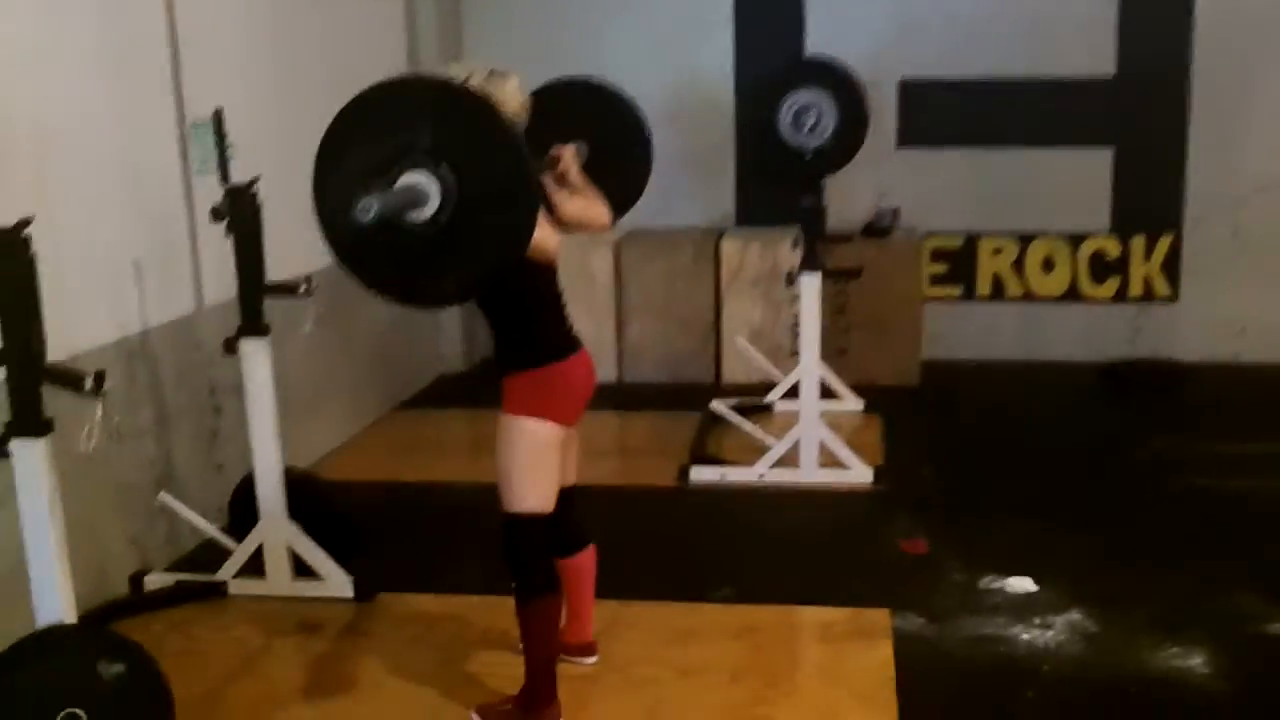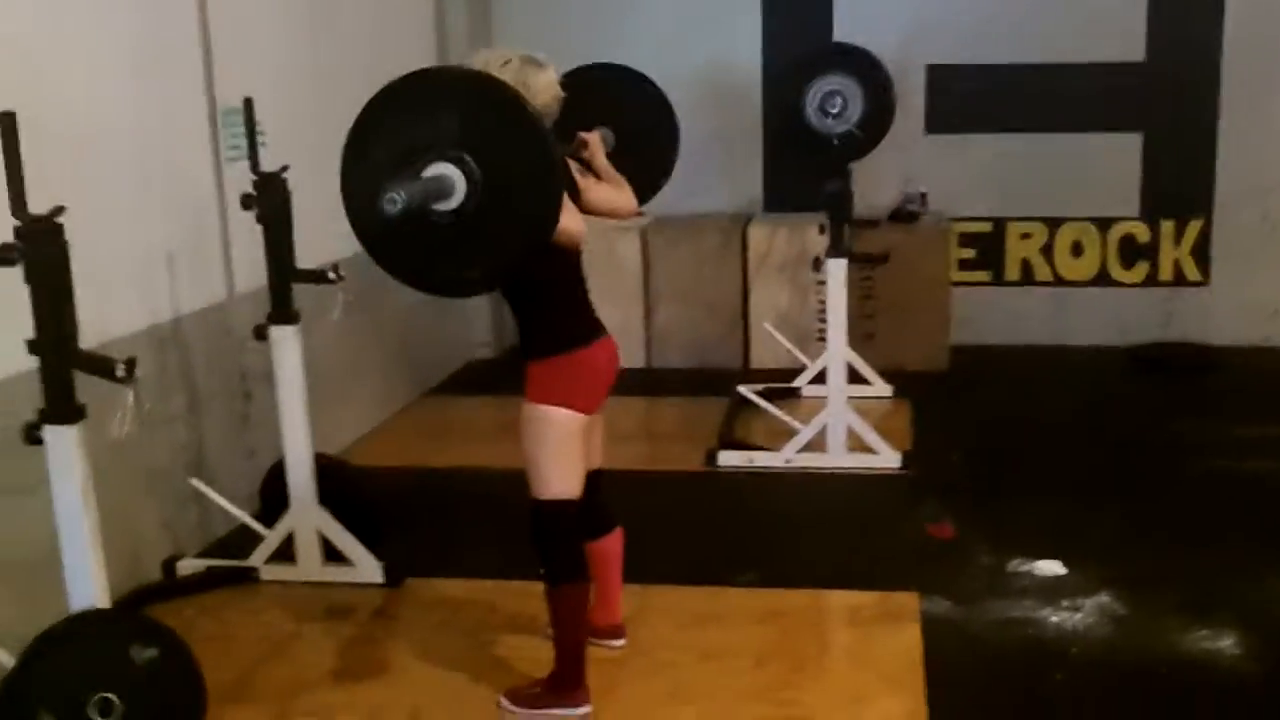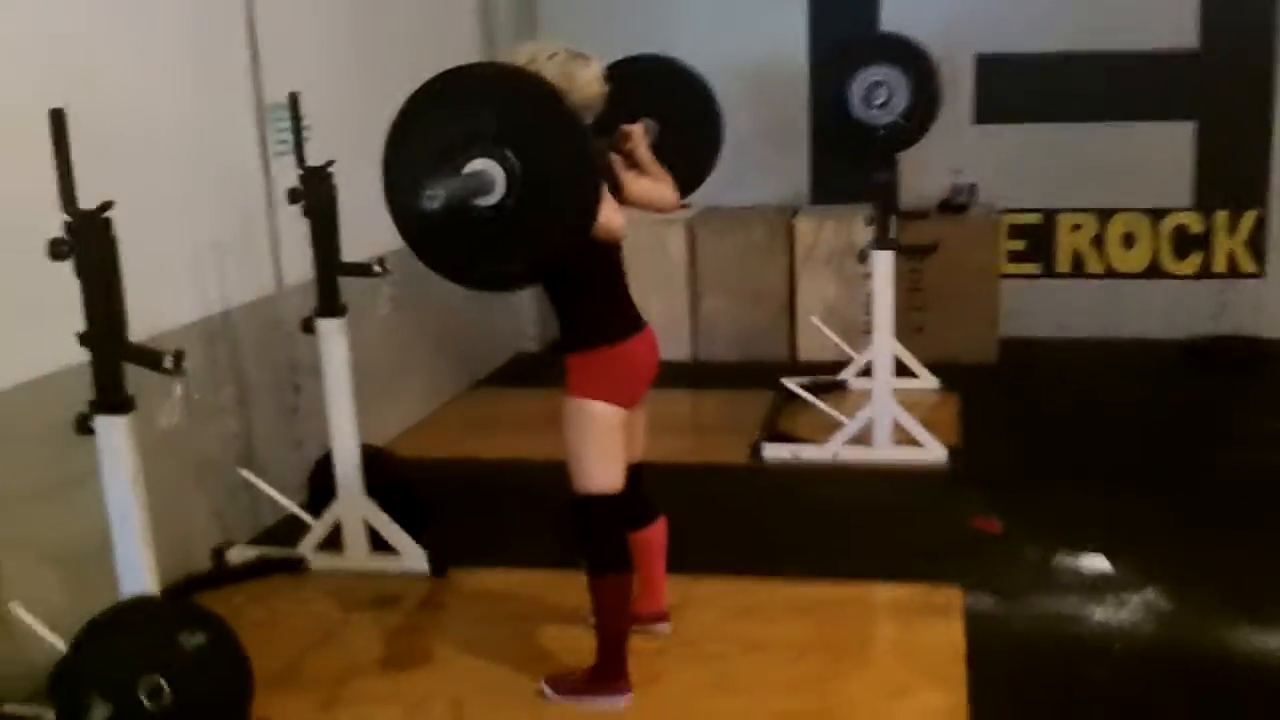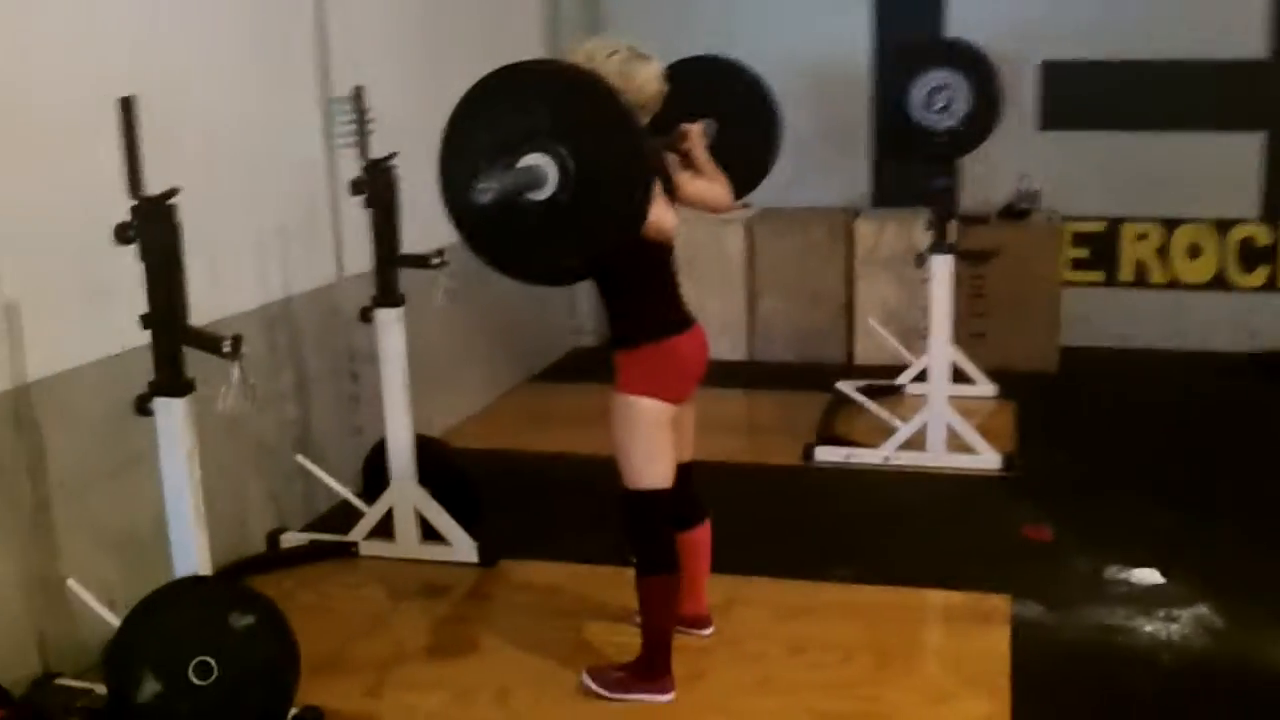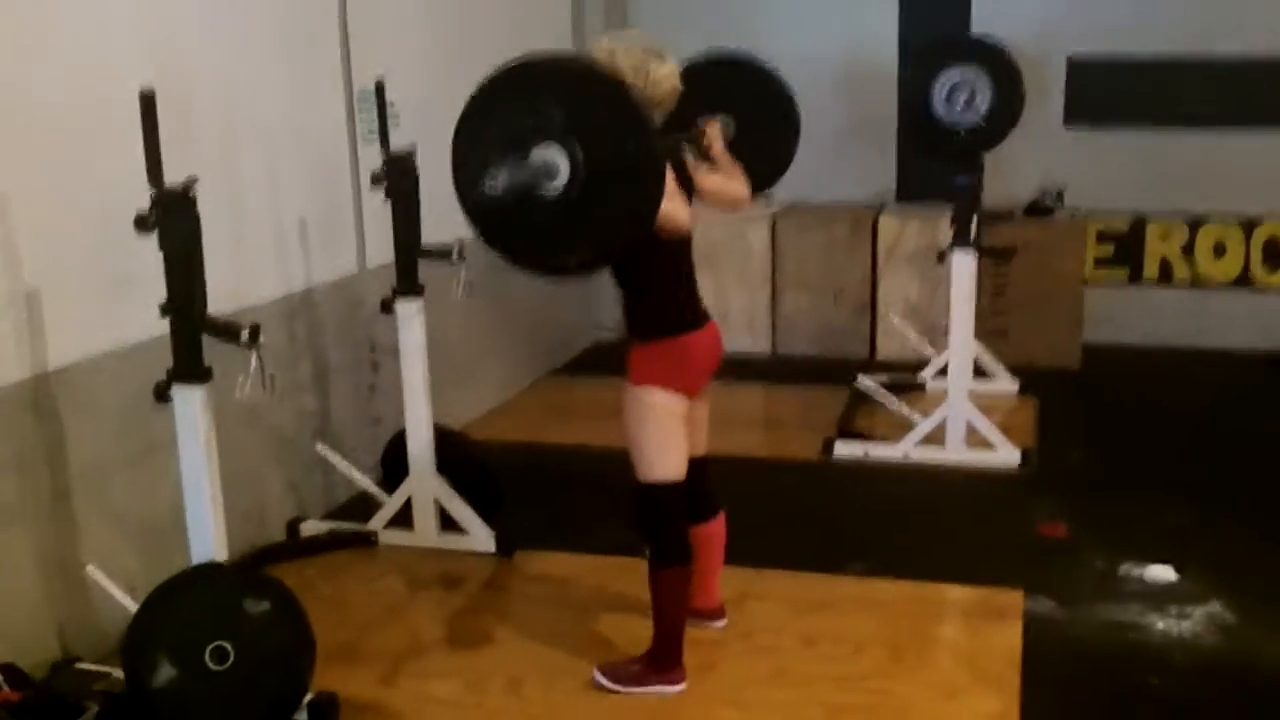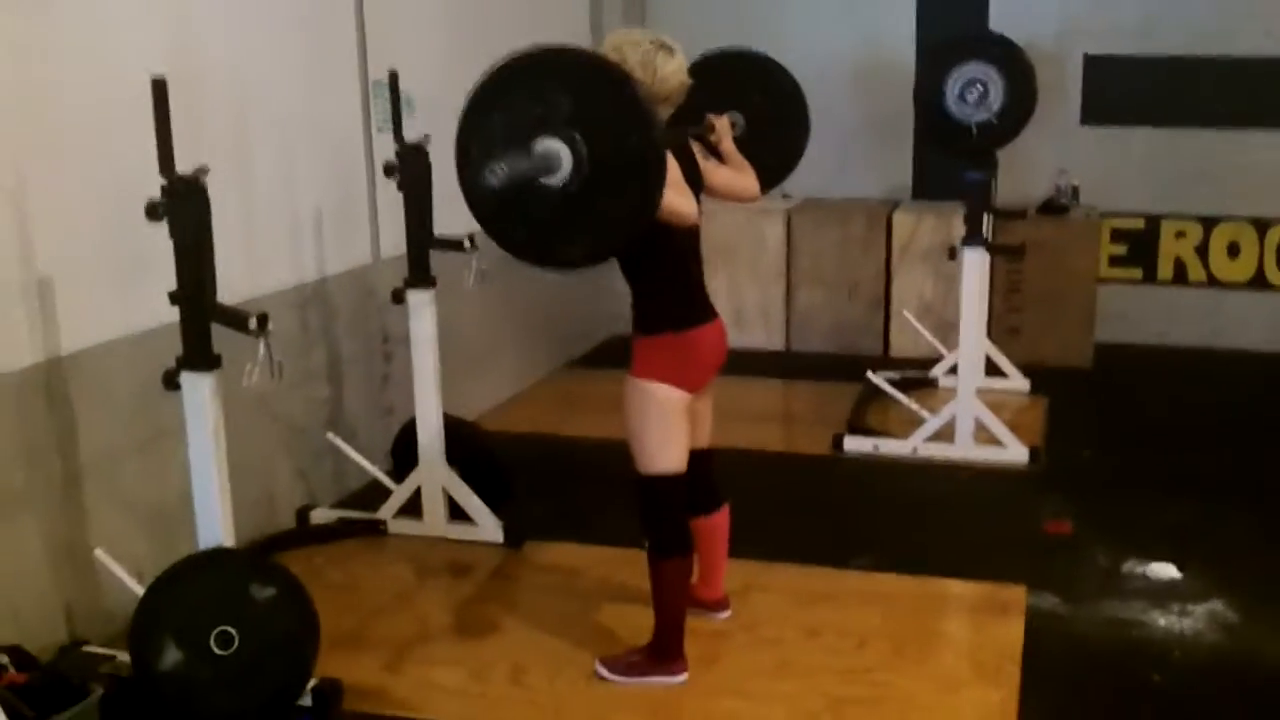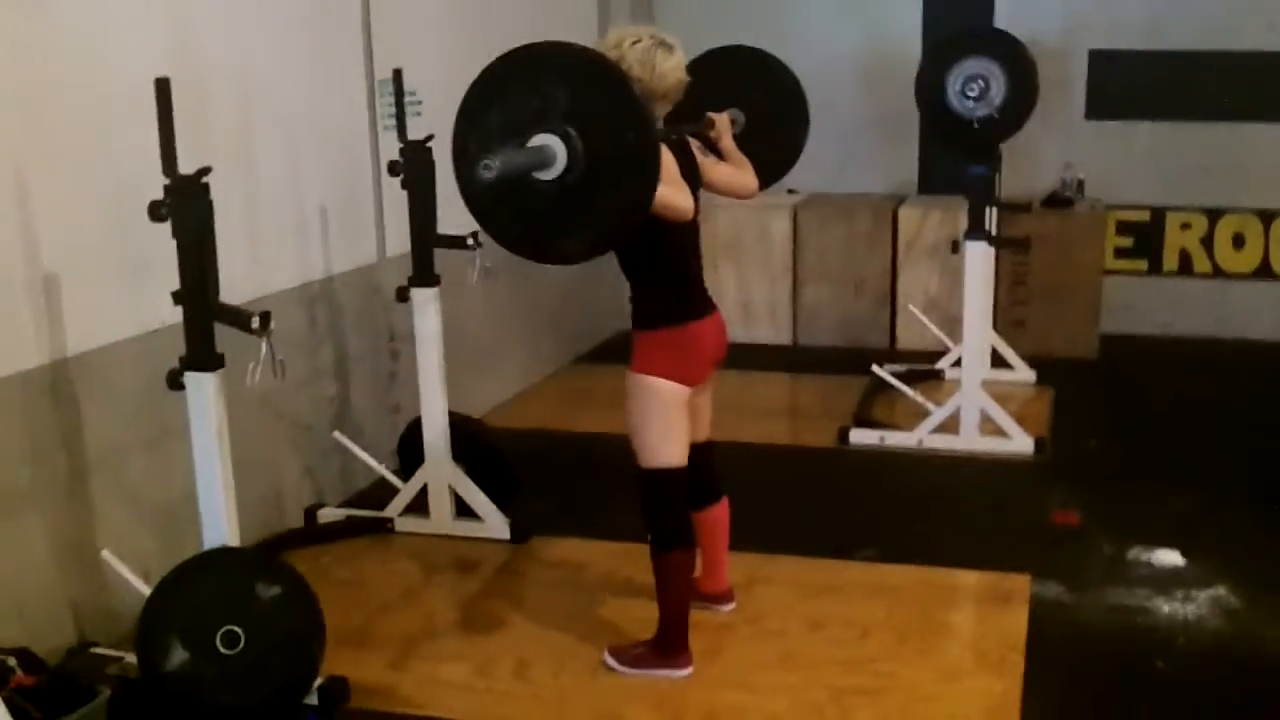
dt=0.1s
person 1, frame 1
right shoulder: (529, 178)
left elbow: (546, 244)
right elbow: (600, 215)
right wrist: (570, 170)
left hip: (538, 380)
right hip: (566, 365)
left knee: (526, 538)
right knee: (559, 514)
right ankle: (577, 634)
person 1, frame 2
right shoulder: (557, 166)
left elbow: (571, 230)
right elbow: (626, 202)
right wrist: (598, 156)
left hip: (561, 366)
right hip: (590, 350)
left knee: (555, 522)
right knee: (587, 498)
right ankle: (606, 618)
person 1, frame 3
right shoulder: (599, 159)
left elbow: (611, 224)
right elbow: (668, 194)
right wrist: (640, 148)
left hip: (601, 358)
right hip: (631, 343)
left knee: (596, 514)
right knee: (629, 489)
left ankle: (609, 674)
right ankle: (650, 605)
person 1, frame 4
right shoulder: (655, 158)
left elbow: (662, 222)
right elbow: (722, 196)
right wrist: (698, 148)
left hip: (649, 356)
right hip: (680, 341)
left knee: (647, 510)
right knee: (677, 488)
left ankle: (652, 671)
right ankle: (692, 607)
person 1, frame 5
right shoulder: (673, 154)
left elbow: (677, 216)
right elbow: (739, 192)
right wrist: (716, 145)
left hip: (664, 350)
right hip: (695, 336)
left knee: (660, 504)
right knee: (692, 482)
left ankle: (664, 662)
right ankle: (706, 599)
person 1, frame 6
right shoulder: (682, 148)
left elbow: (683, 209)
right elbow: (748, 188)
right wrist: (724, 140)
left hip: (668, 344)
right hip: (702, 330)
left knee: (661, 497)
right knee: (696, 475)
left ankle: (666, 653)
right ankle: (710, 590)
person 1, frame 7
right shoulder: (680, 145)
left elbow: (679, 205)
right elbow: (747, 183)
right wrist: (724, 137)
left hip: (668, 338)
right hip: (701, 325)
left knee: (662, 491)
right knee: (697, 469)
left ankle: (670, 645)
right ankle: (713, 583)
